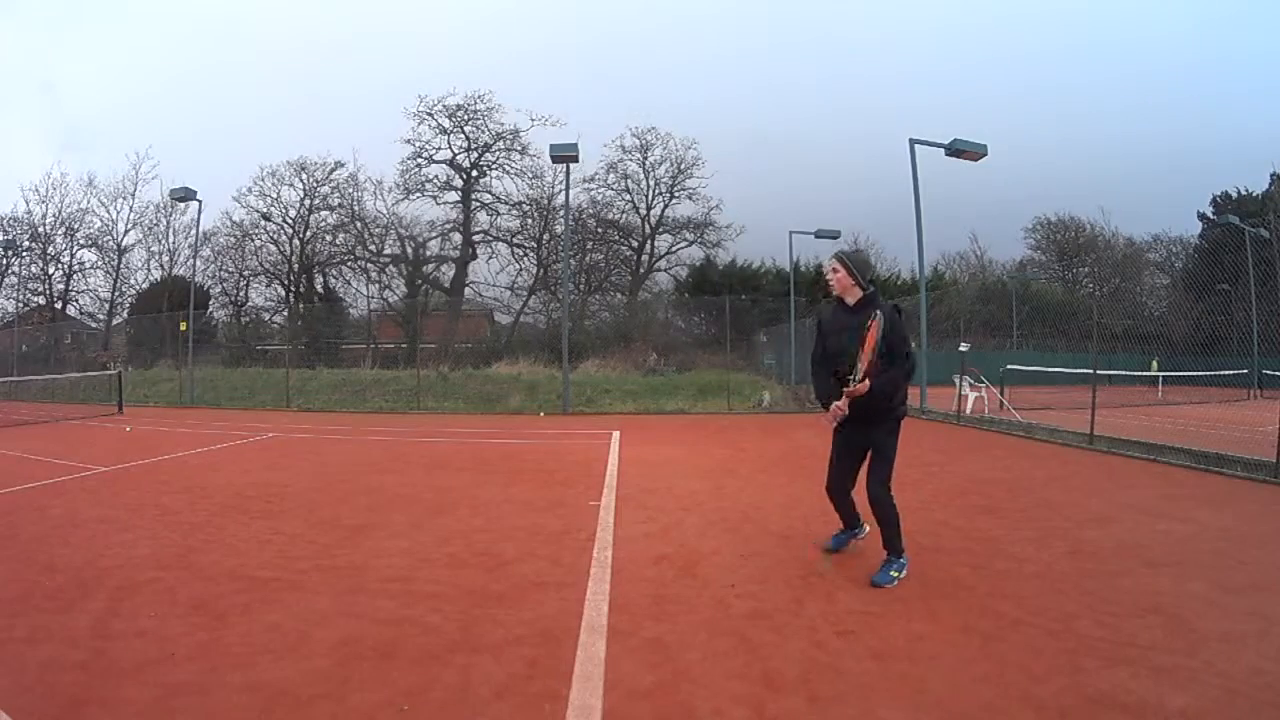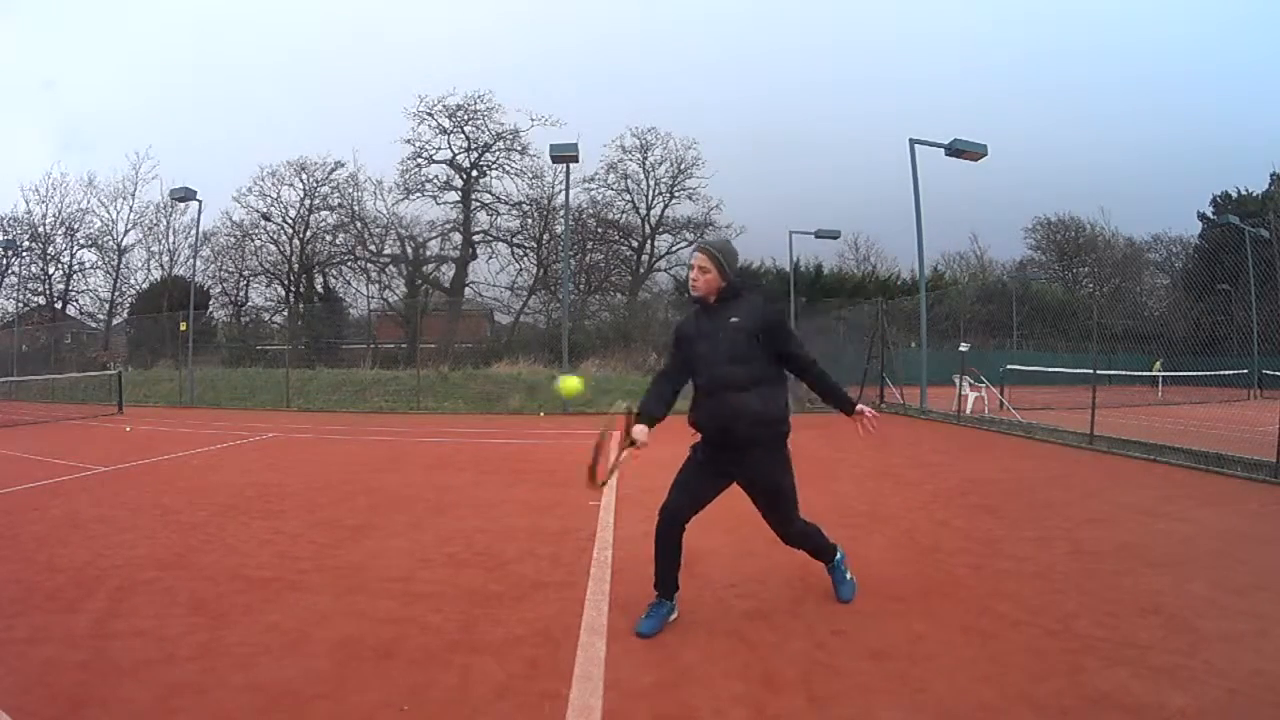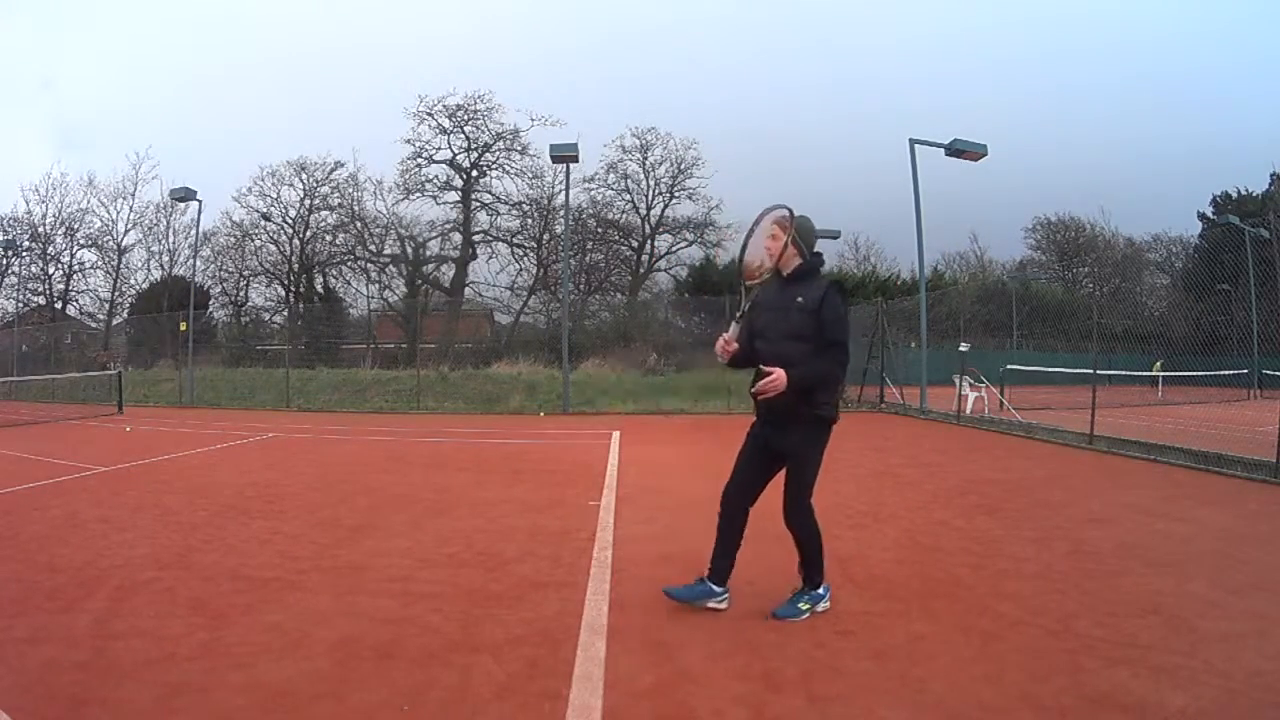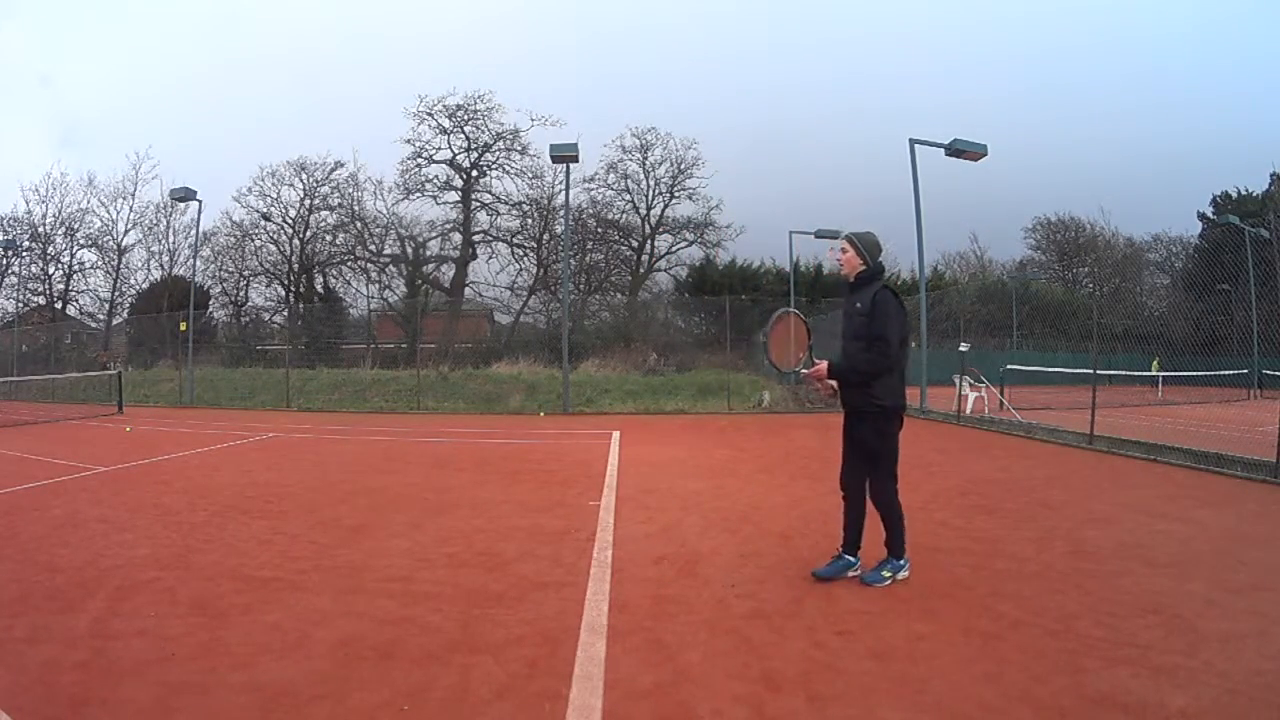
dt=1s
person 1, frame 1
left shoulder: (886, 314)
right shoulder: (827, 317)
left elbow: (906, 366)
right elbow: (819, 368)
left wrist: (873, 384)
right wrist: (829, 401)
left hip: (883, 418)
right hip: (847, 418)
left knee: (877, 490)
right knee: (836, 485)
left ankle: (896, 558)
right ankle: (853, 526)
person 1, frame 2
left shoulder: (758, 311)
right shoulder: (689, 325)
left elbow: (800, 363)
right elbow: (669, 380)
left wrist: (847, 404)
right wrist: (643, 421)
left hip: (763, 445)
right hip: (714, 445)
left knee: (788, 527)
right knee: (670, 519)
left ankle: (833, 560)
right ankle: (664, 601)
person 1, frame 3
left shoulder: (825, 293)
right shoulder: (767, 292)
left elbow: (837, 358)
right elbow: (754, 347)
left wrist: (792, 378)
right wrist: (732, 349)
left hip: (807, 419)
right hip: (769, 417)
left knee: (796, 506)
right knee: (734, 498)
left ankle: (816, 590)
right ankle: (716, 584)
person 1, frame 4
left shoulder: (882, 297)
right shoulder: (855, 297)
left elbow: (883, 356)
left wrist: (833, 370)
right wrist: (838, 377)
left hip: (881, 409)
right hip: (857, 407)
left knee: (882, 487)
right knee: (851, 484)
left ankle: (897, 559)
right ankle: (849, 557)
